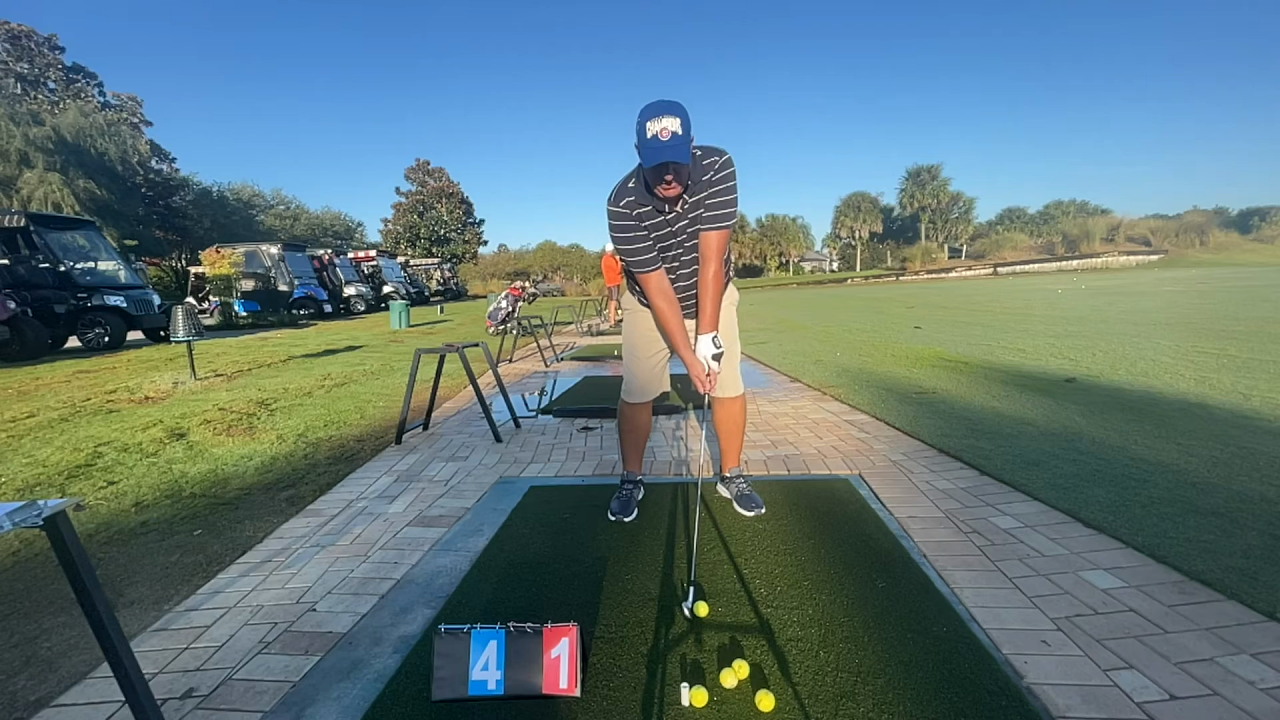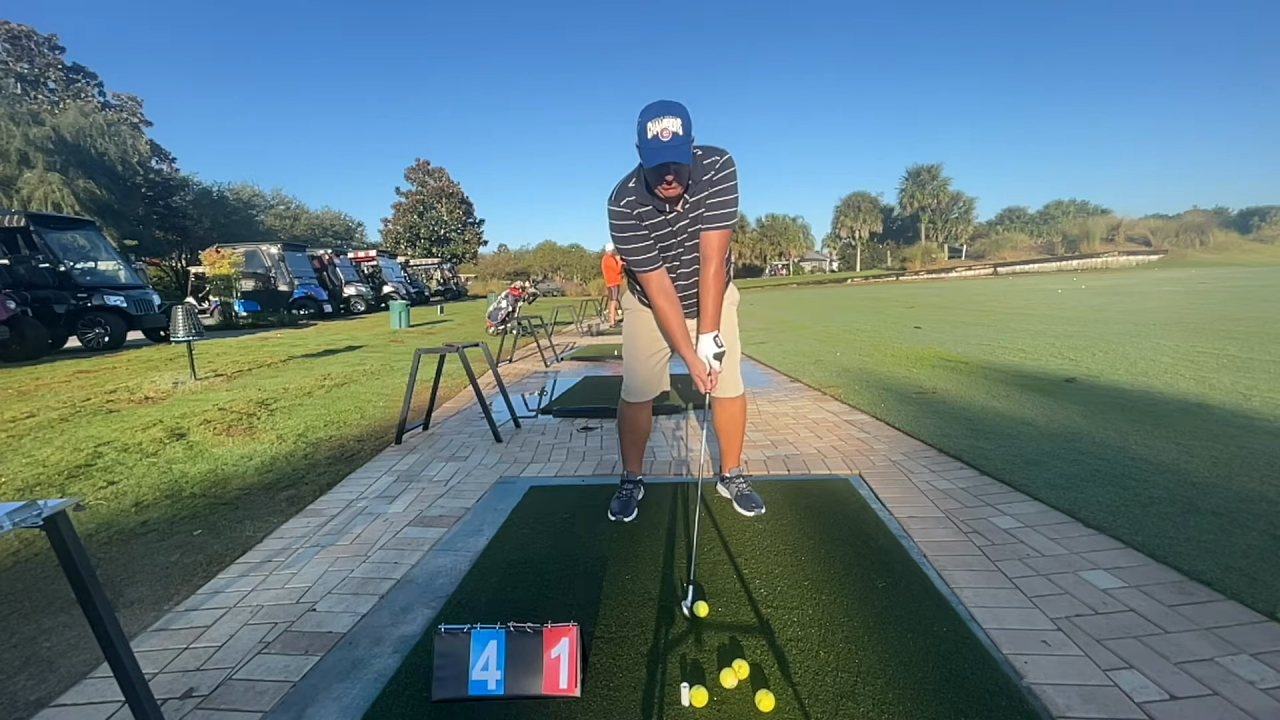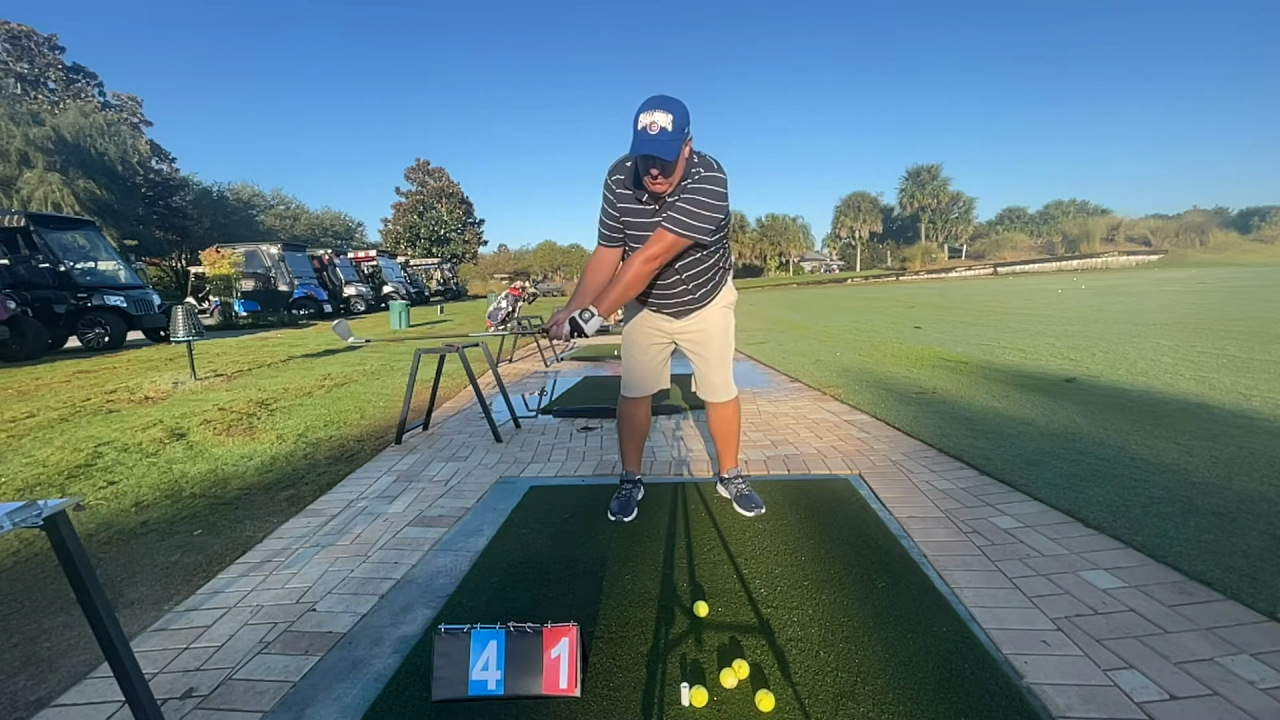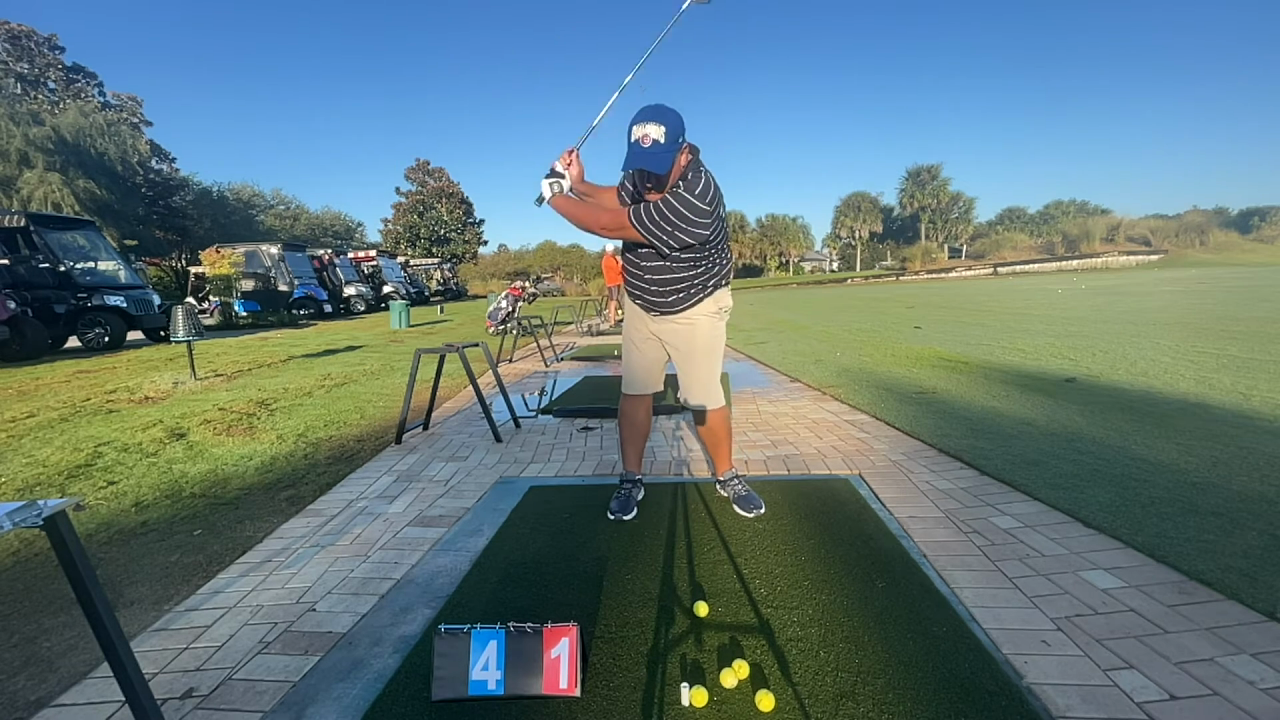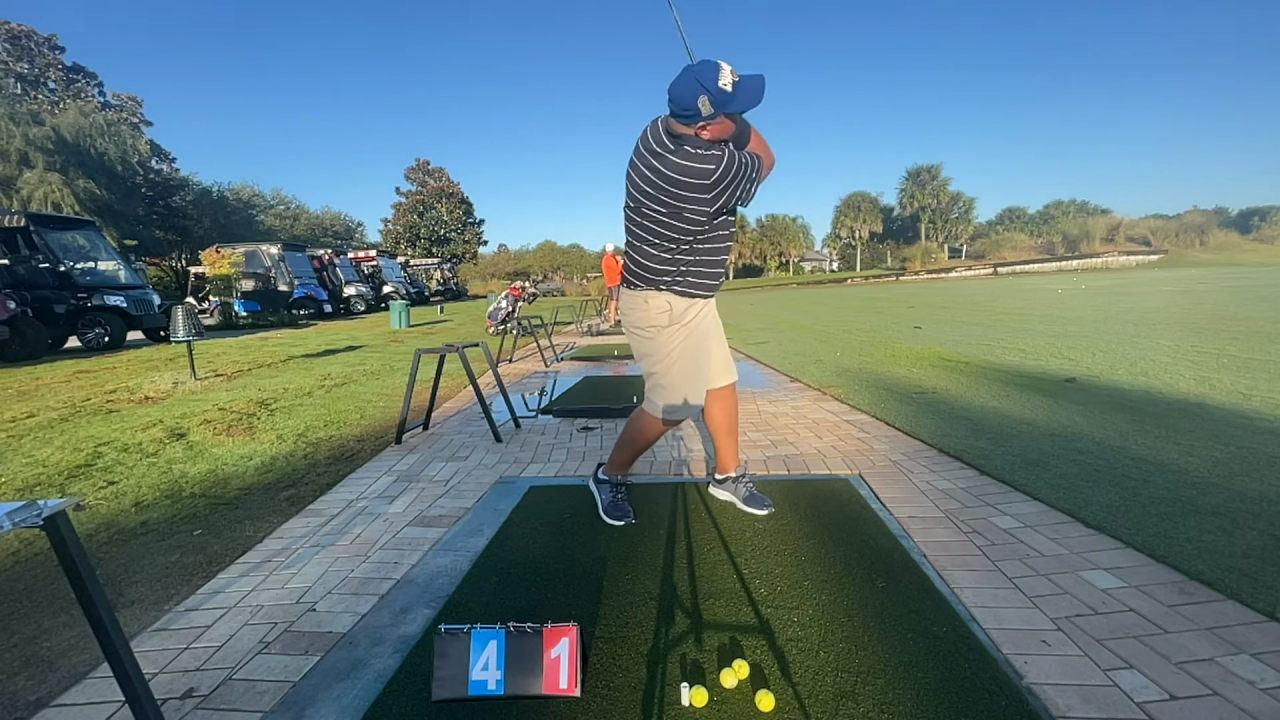
dt=1s
person 1, frame 1
left shoulder: (718, 167)
right shoulder: (623, 204)
left elbow: (712, 260)
right elbow: (656, 286)
left wrist: (708, 336)
right wrist: (688, 357)
left hip: (711, 297)
right hip: (650, 305)
left knee: (729, 386)
right knee: (636, 391)
left ankle: (731, 475)
right ankle: (631, 480)
person 1, frame 2
left shoulder: (719, 167)
right shoulder: (624, 203)
left elbow: (712, 260)
right elbow: (657, 285)
left wrist: (710, 337)
right wrist: (689, 357)
left hip: (713, 299)
right hip: (649, 305)
left knee: (728, 386)
right knee: (636, 392)
left ankle: (731, 474)
right ankle: (631, 480)
person 1, frame 3
left shoulder: (709, 182)
right shoulder: (620, 178)
left elbow: (650, 258)
right elbow: (609, 252)
left wrist: (592, 315)
right wrist: (573, 306)
left hip: (706, 302)
right hip: (646, 305)
left knee: (720, 391)
right knee: (634, 392)
left ankle: (730, 476)
right ankle: (631, 480)
person 1, frame 4
left shoulder: (696, 195)
right shoulder: (639, 168)
left elbow: (614, 225)
right elbow: (618, 204)
left wrist: (556, 195)
right wrist: (578, 185)
left hip: (697, 307)
right hip: (642, 304)
left knee: (705, 399)
right knee: (635, 392)
left ankle: (727, 475)
right ankle: (631, 480)
person 1, frame 5
left shoulder: (660, 131)
right shoulder: (710, 170)
right elbow: (764, 162)
left wrist: (728, 110)
right wrist: (734, 119)
left hip: (689, 299)
right hip: (663, 305)
left knee: (721, 383)
right knee: (671, 405)
left ankle: (728, 475)
right ankle: (609, 476)
